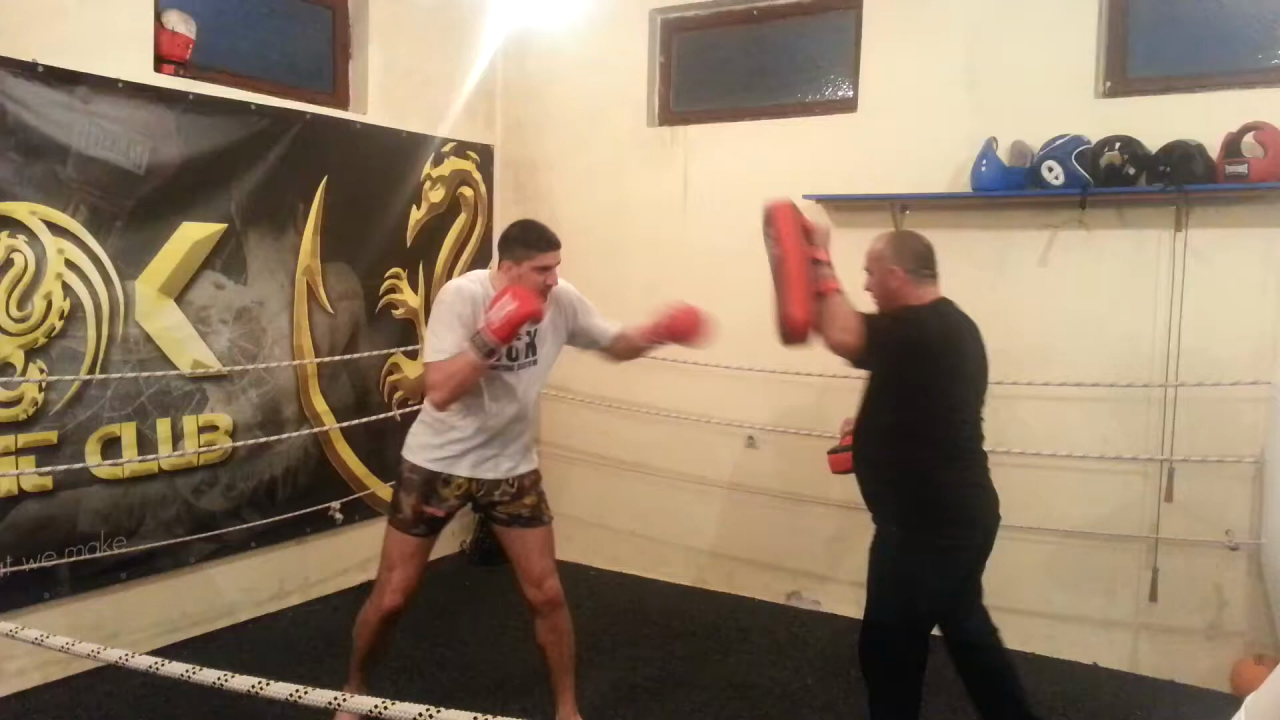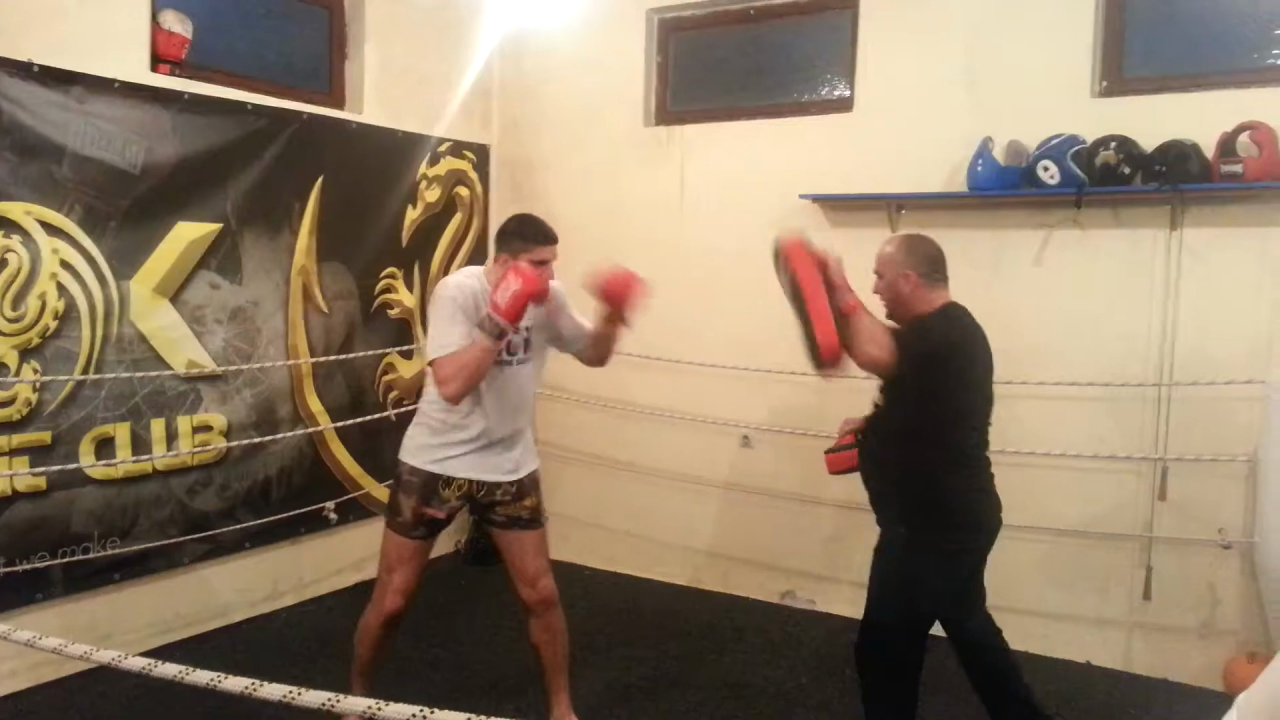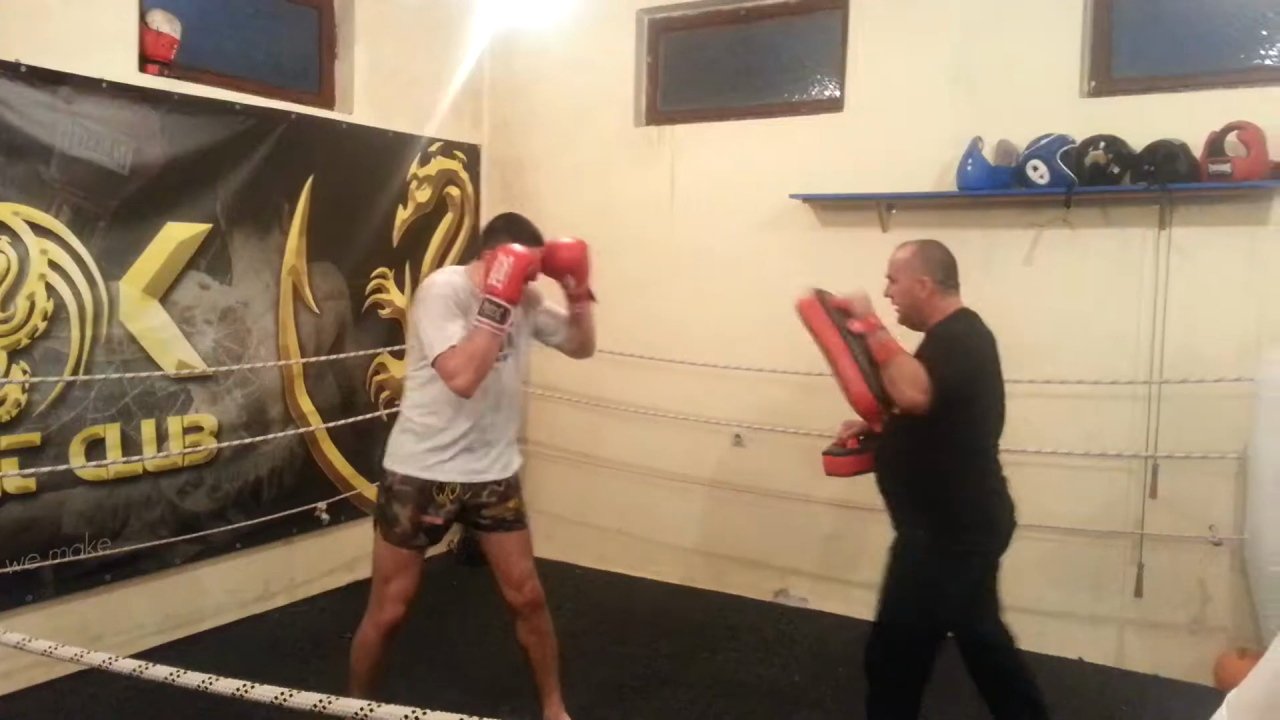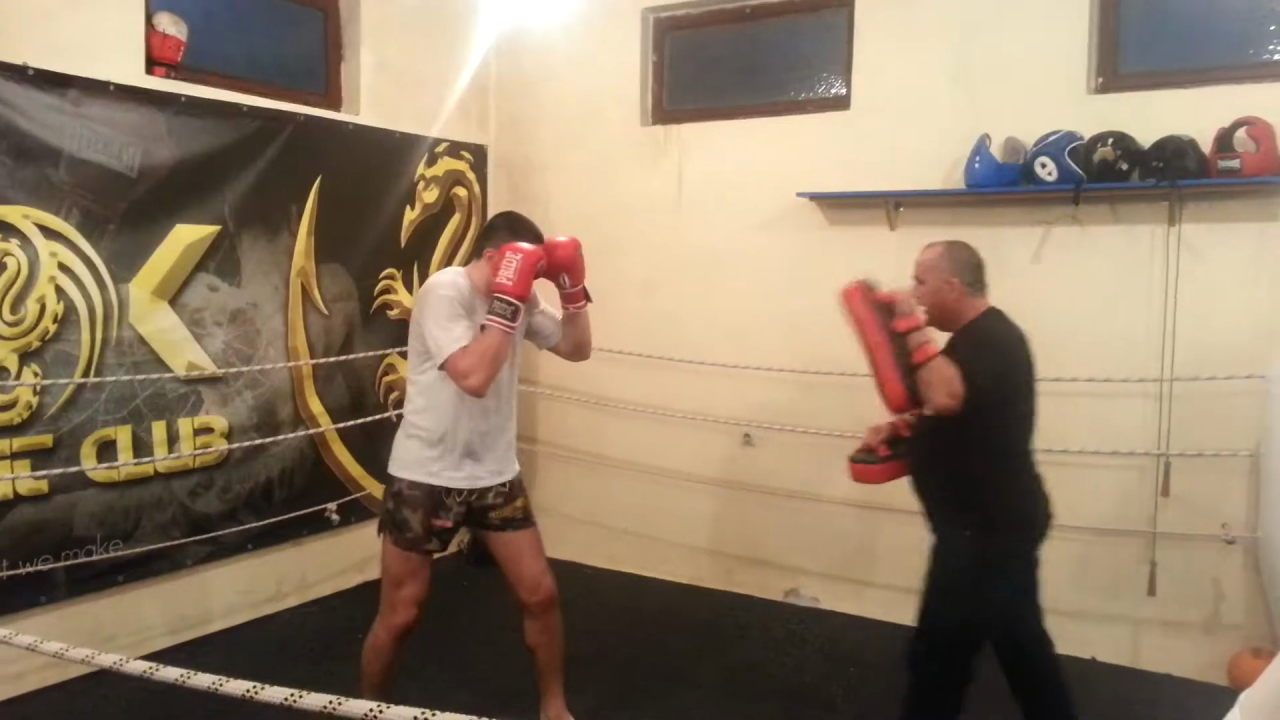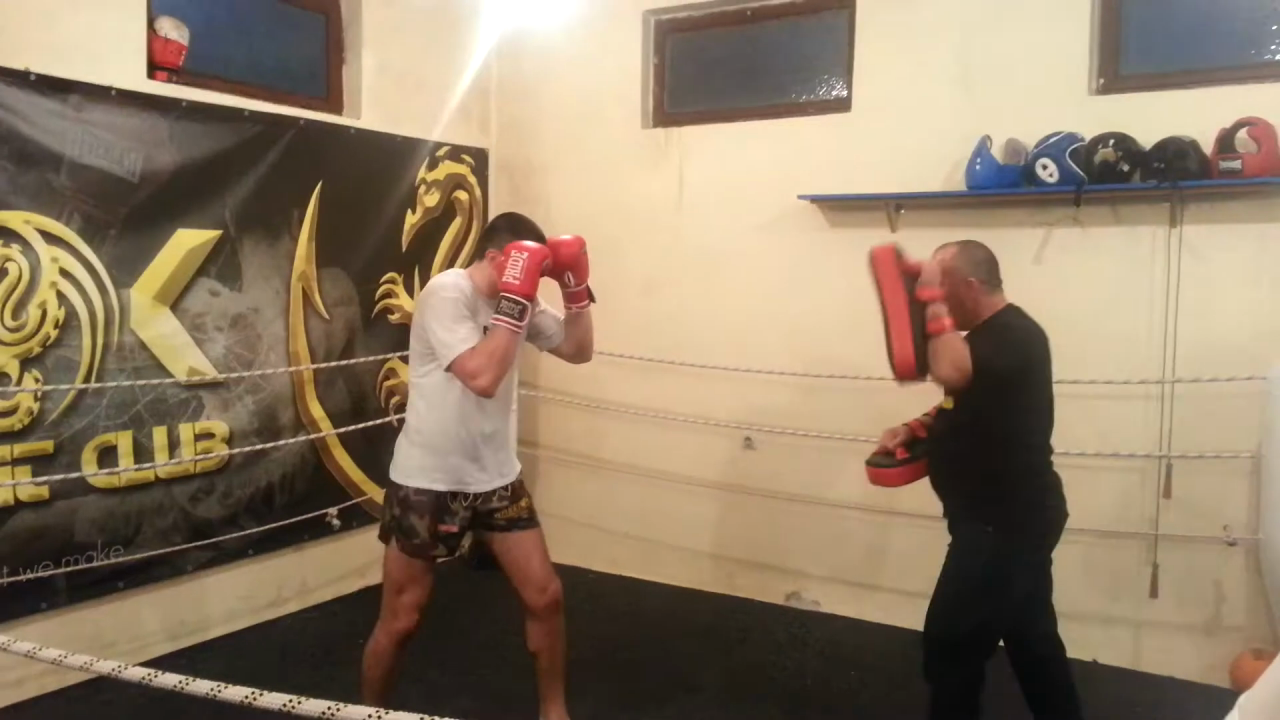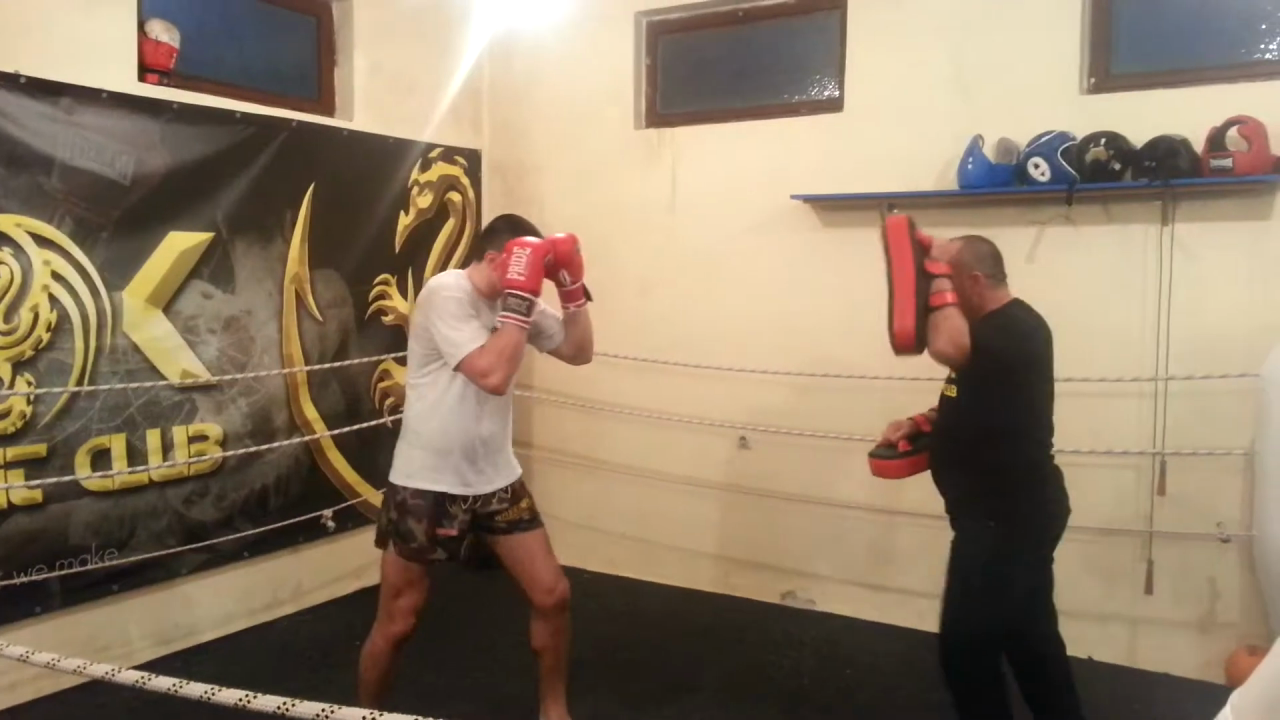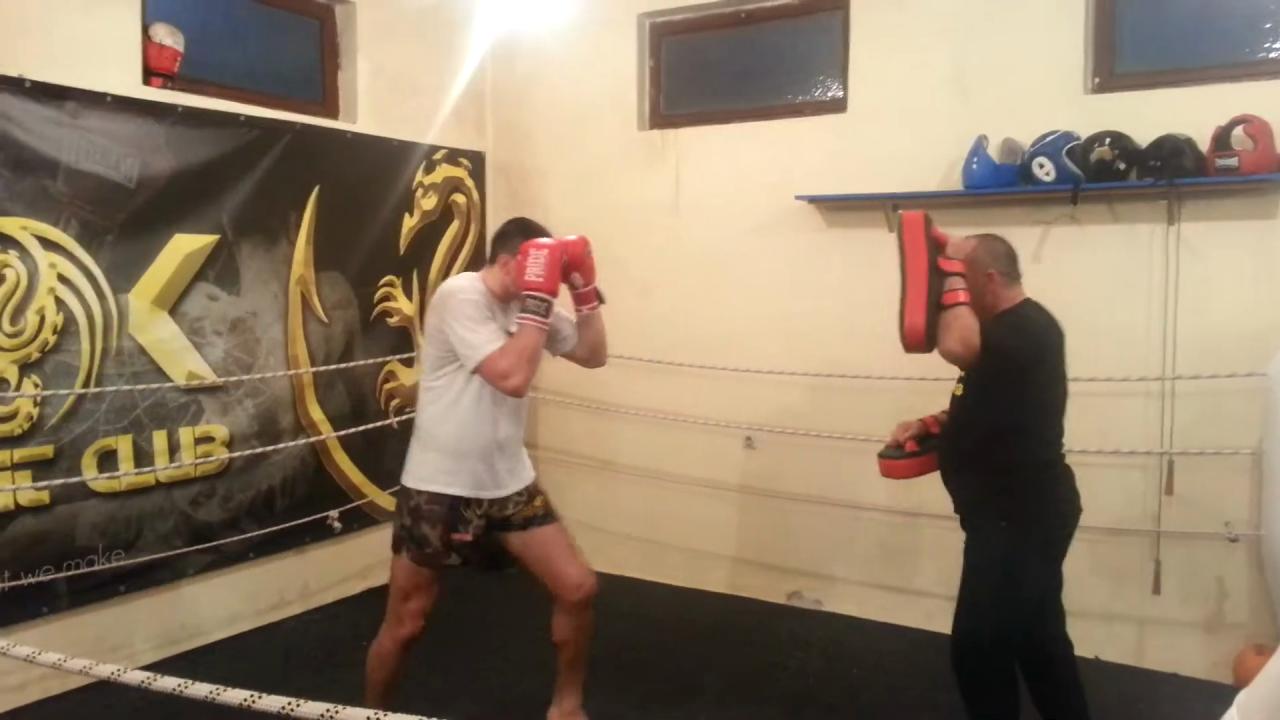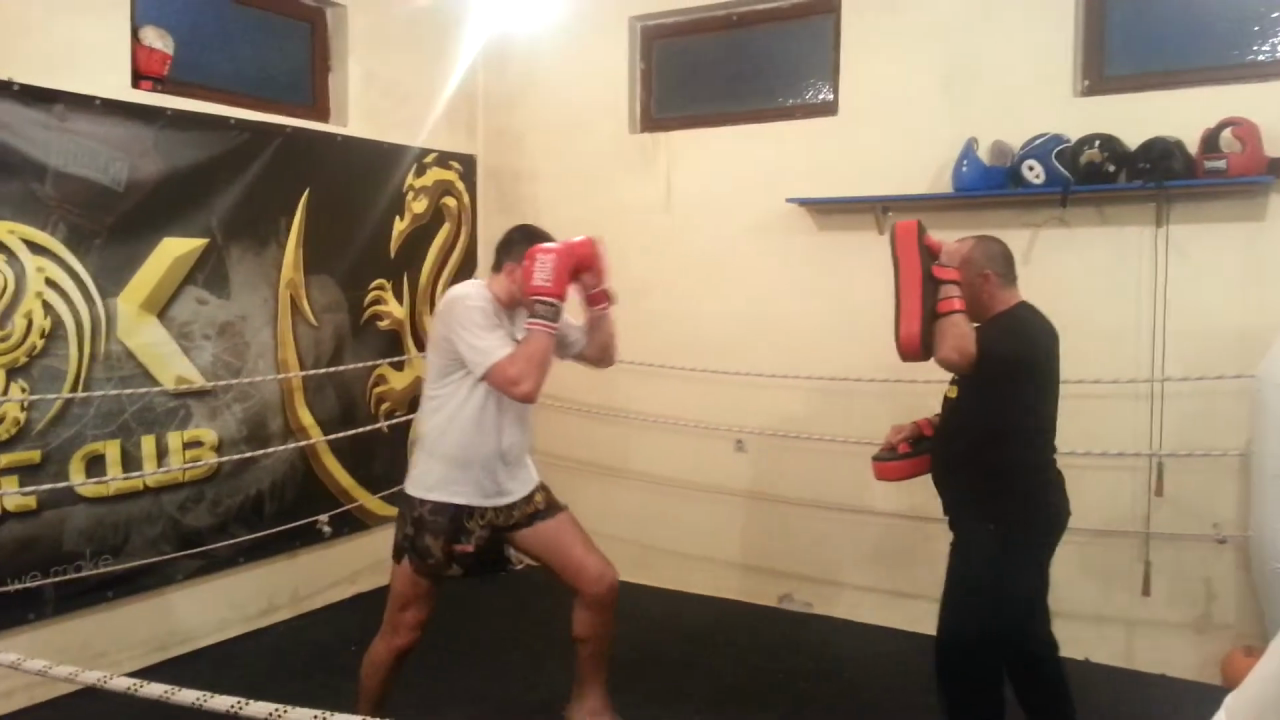
dt=0.1s
person 1, frame 1
left shoulder: (560, 301)
right shoulder: (460, 296)
left elbow: (615, 343)
right elbow: (439, 393)
left wrist: (662, 330)
right wrist: (490, 336)
left hip: (511, 467)
right hip: (437, 462)
left knee: (544, 595)
right knee: (391, 596)
person 1, frame 2
left shoulder: (547, 298)
right shoulder: (456, 290)
left elbow: (593, 352)
right elbow: (452, 386)
left wrist: (614, 312)
right wrist: (500, 318)
left hip: (509, 469)
right hip: (433, 464)
left knee: (540, 594)
right knee: (391, 599)
person 1, frame 3
left shoulder: (522, 297)
right shoulder: (442, 290)
left elbow: (580, 345)
right elbow: (463, 378)
left wrist: (577, 286)
right wrist: (498, 303)
left hip: (493, 471)
right hip: (420, 471)
left knee: (527, 596)
right knee: (389, 611)
person 1, frame 4
left shoulder: (520, 298)
right shoulder: (443, 291)
left elbow: (576, 348)
right elbow: (473, 377)
left wrist: (572, 287)
right wrist: (506, 302)
left hip: (496, 474)
right hip: (425, 476)
left knee: (540, 594)
right knee: (400, 613)
person 1, frame 5
left shoulder: (515, 299)
right shoulder: (446, 293)
left elbow: (579, 350)
right elbow: (484, 378)
left wrist: (576, 287)
right wrist: (515, 301)
left hip: (497, 477)
right hip: (428, 482)
left knee: (544, 596)
right knee: (401, 619)
person 1, frame 6
left shoulder: (512, 298)
right shoulder: (446, 294)
left elbow: (578, 352)
right elbow: (493, 376)
left wrist: (572, 287)
right wrist: (520, 298)
left hip: (497, 480)
right hip: (427, 484)
left knee: (552, 594)
right knee: (398, 622)
person 1, frame 7
left shoulder: (523, 302)
right shoulder: (460, 297)
left elbow: (593, 354)
right elbow: (514, 378)
left wrist: (584, 287)
right wrist: (538, 299)
left hip: (511, 481)
right hip: (441, 487)
left knee: (578, 589)
right knee: (406, 623)
person 1, frame 8
left shoulder: (528, 308)
right shoulder: (466, 304)
left elbow: (601, 354)
right elbow: (524, 384)
left wrist: (593, 289)
right wrist: (546, 303)
left hip: (514, 487)
right hip: (444, 495)
left knee: (599, 582)
right knee: (402, 633)
person 2, frame 1
left shoulder: (925, 327)
right shoulder: (946, 325)
left elbow: (842, 336)
left wrist: (819, 261)
right wrist: (872, 419)
left hip: (926, 522)
right hip: (956, 513)
left knee: (886, 646)
right knee: (967, 630)
person 2, frame 2
left shoulder: (940, 334)
right shoulder: (952, 328)
left elbow: (874, 355)
left wrist: (840, 288)
right wrist: (873, 422)
left hip: (930, 524)
right hip: (960, 516)
left knee: (885, 646)
right knee: (969, 628)
person 2, frame 3
left shoulder: (960, 340)
right shoulder: (953, 336)
left elbow: (913, 394)
left wrist: (873, 329)
right wrist: (874, 425)
left hip: (946, 529)
right hip: (969, 521)
left knee: (896, 650)
right knee: (980, 633)
person 2, frame 4
left shoulder: (991, 341)
right shoulder: (979, 336)
left elbow: (945, 397)
right elbow: (955, 413)
left wrist: (912, 330)
right wrist: (899, 428)
left hip: (986, 527)
right hip: (1002, 519)
left knee: (938, 650)
right knee: (1017, 634)
person 2, frame 5
left shoulder: (1015, 335)
right shoulder: (993, 335)
left elbow: (950, 372)
right elbow: (971, 410)
left wrist: (933, 301)
right wrist: (916, 429)
left hip: (1005, 523)
right hip: (1012, 517)
left knee: (951, 644)
right knee: (1030, 635)
person 2, frame 6
left shoulder: (1018, 328)
right shoulder: (995, 329)
left elbow: (947, 347)
right elbow: (974, 408)
left wrist: (937, 275)
right wrist: (919, 423)
left hip: (1008, 517)
right hip: (1012, 513)
left knee: (967, 642)
right knee: (1028, 633)
person 2, frame 7
left shoulder: (1029, 327)
right shoulder: (1006, 329)
left elbow: (956, 346)
right elbow: (989, 409)
left wrist: (951, 275)
right wrist: (930, 425)
left hip: (1021, 518)
right hip: (1020, 514)
left knee: (980, 646)
right knee: (1037, 635)
person 2, frame 8
left shoulder: (1024, 330)
right shoulder: (1001, 332)
left elbow: (952, 353)
right elbow: (982, 411)
left wrist: (945, 282)
right wrist: (923, 427)
left hip: (1009, 521)
right hip: (1008, 516)
left knee: (965, 648)
right knee: (1022, 637)
